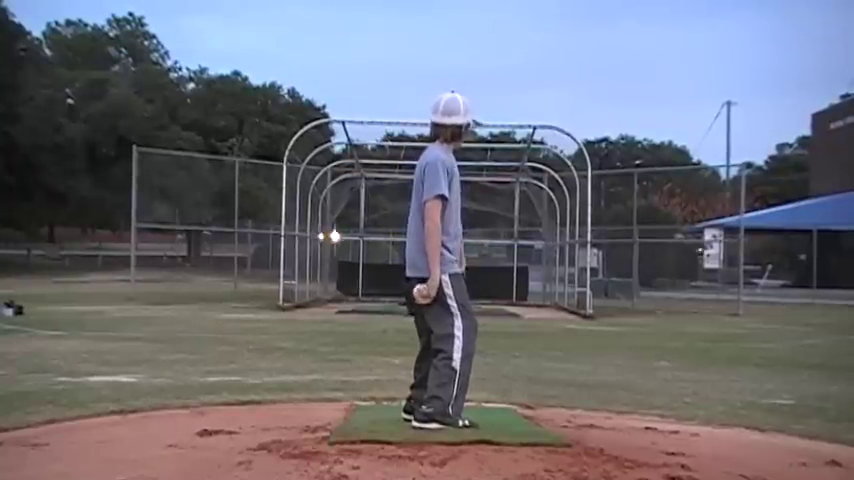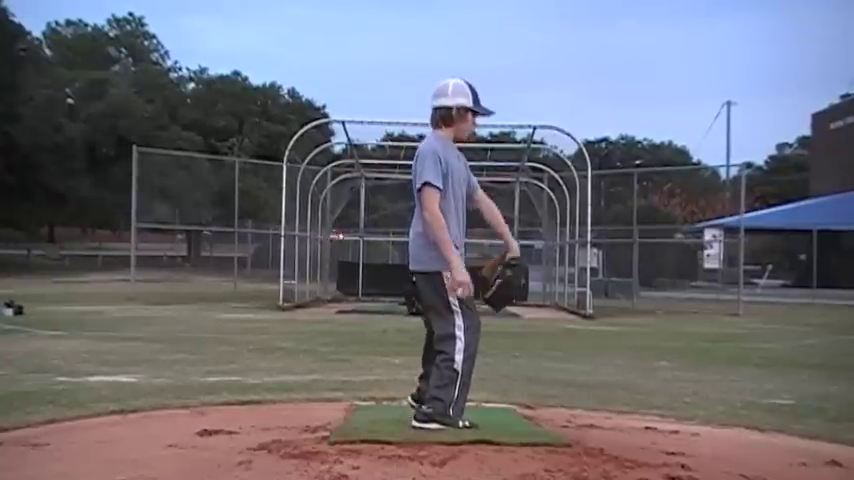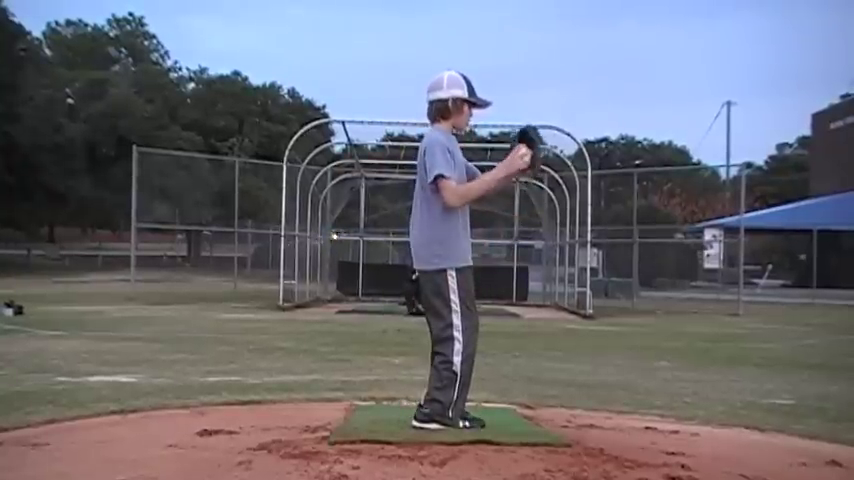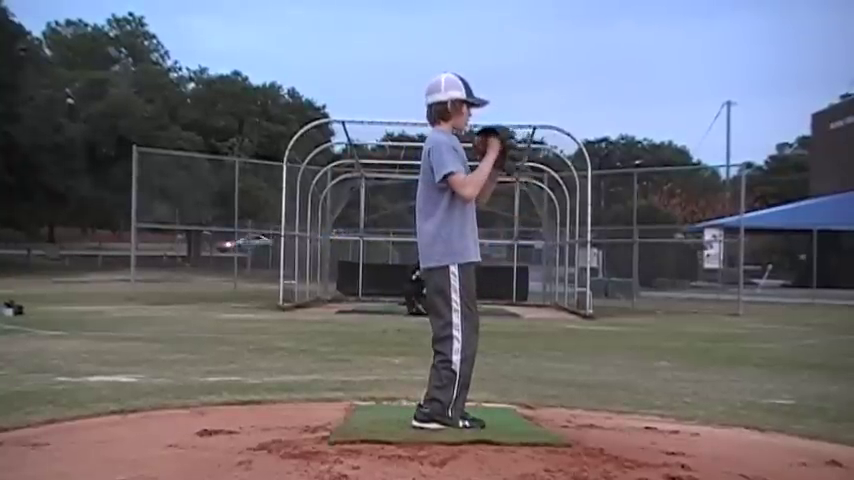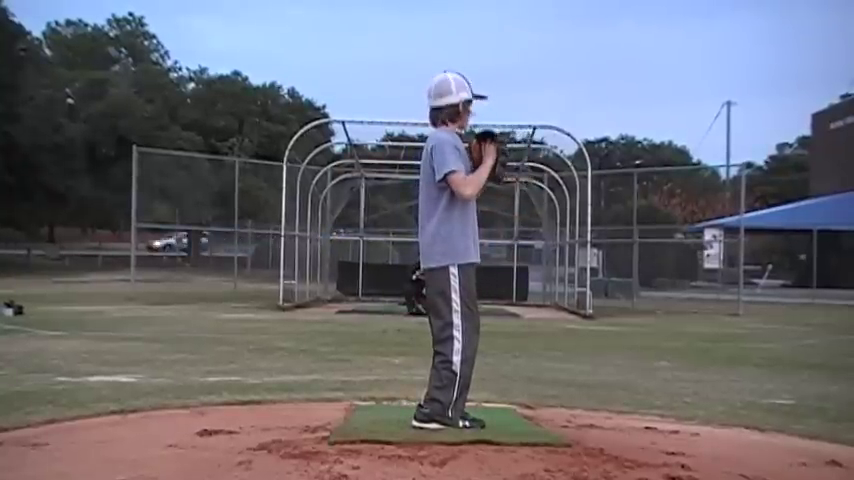
dt=0.5s
person 1, frame 1
left shoulder: (436, 158)
right shoulder: (439, 160)
right elbow: (432, 220)
left wrist: (459, 259)
right wrist: (436, 273)
left hip: (426, 266)
right hip: (437, 267)
left knee: (438, 335)
right knee: (459, 332)
left ankle: (419, 403)
right ankle: (437, 410)
person 1, frame 2
left shoulder: (454, 156)
right shoulder: (431, 150)
left elbow: (482, 201)
right elbow: (431, 211)
left wrist: (509, 240)
right wrist: (455, 263)
left hip: (437, 261)
right hip: (437, 261)
left knee: (444, 330)
right knee: (461, 330)
left ankle: (426, 396)
right ankle: (437, 410)
person 1, frame 3
left shoulder: (448, 145)
right shoulder: (436, 142)
left elbow: (481, 183)
right elbow: (453, 196)
left wrist: (513, 164)
right wrist: (506, 170)
left hip: (442, 255)
right hip: (445, 257)
left knee: (451, 332)
right knee: (459, 331)
left ankle: (440, 407)
right ankle: (438, 410)
person 1, frame 4
left shoulder: (447, 144)
right shoulder: (440, 142)
left elbow: (479, 196)
right elbow: (467, 190)
left wrist: (496, 164)
right wrist: (490, 155)
left hip: (450, 254)
right hip: (449, 256)
left knee: (454, 333)
right knee: (458, 333)
left ankle: (439, 408)
right ankle: (438, 410)
person 1, frame 5
left shoulder: (446, 142)
right shoulder: (444, 141)
left elbow: (467, 191)
right elbow: (466, 189)
left wrist: (484, 164)
right wrist: (488, 160)
left hip: (447, 254)
right hip: (451, 256)
left knee: (454, 334)
right knee: (459, 333)
left ankle: (440, 408)
right ankle: (439, 409)
